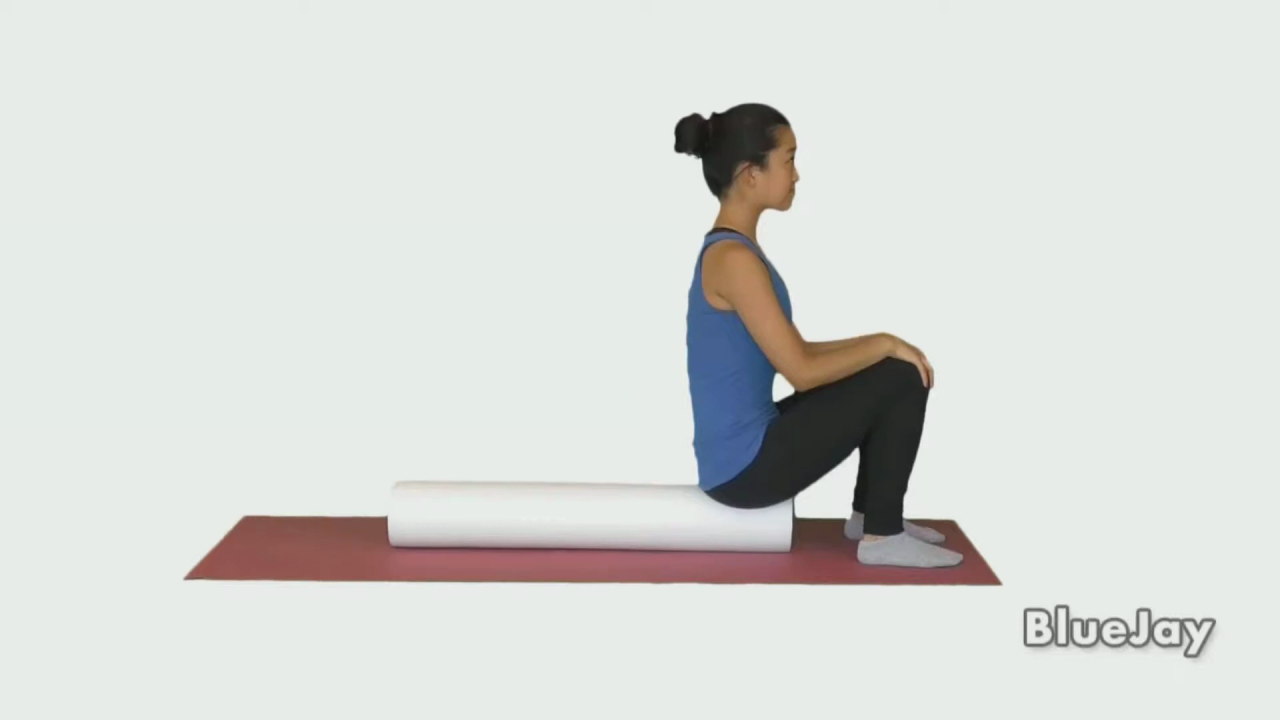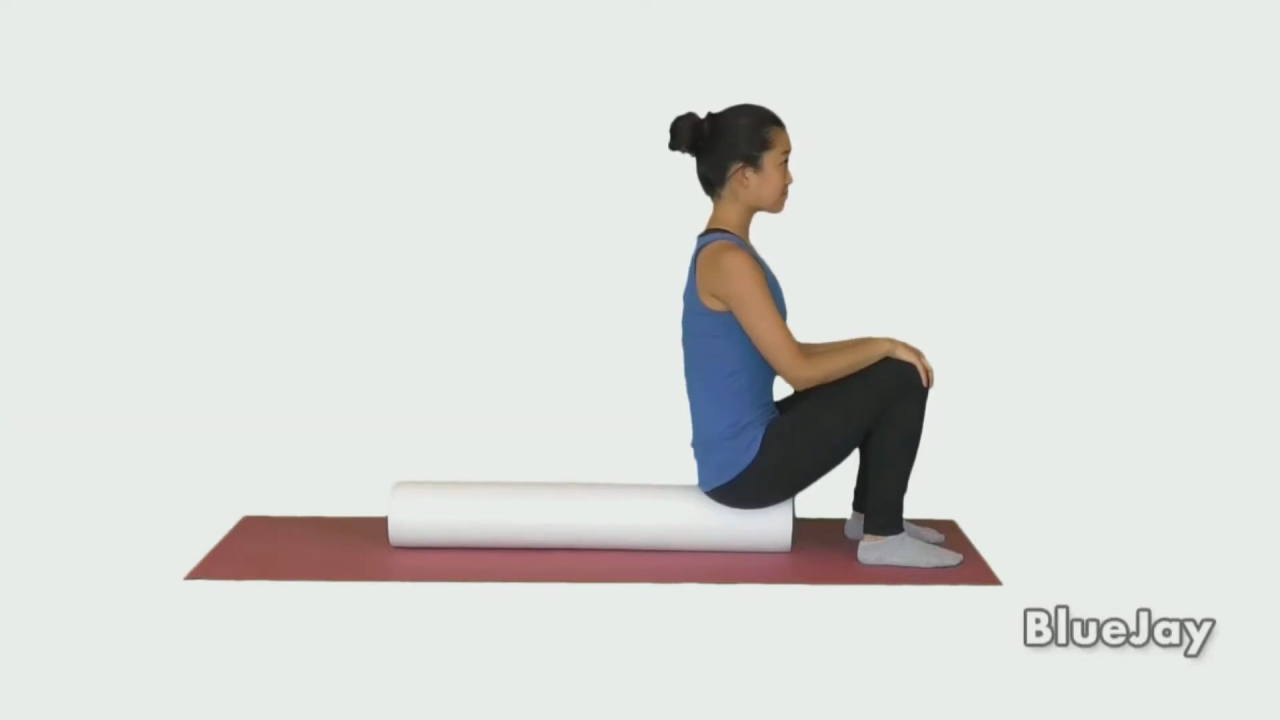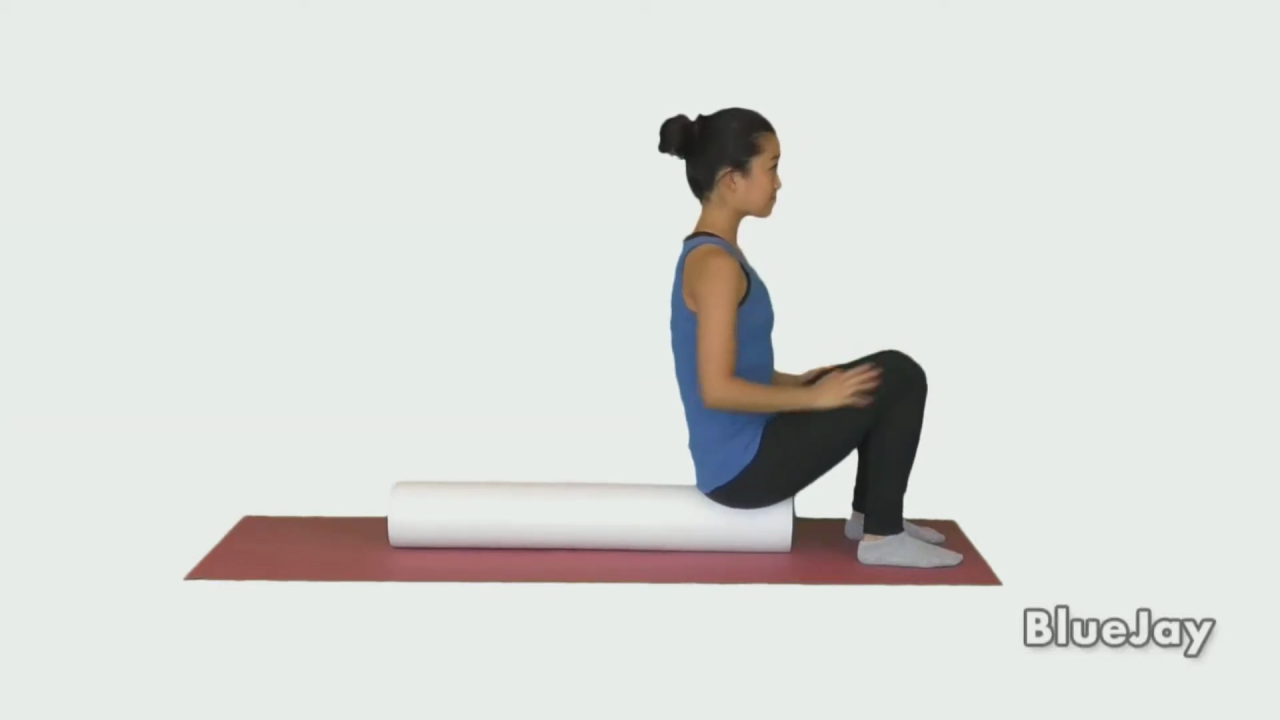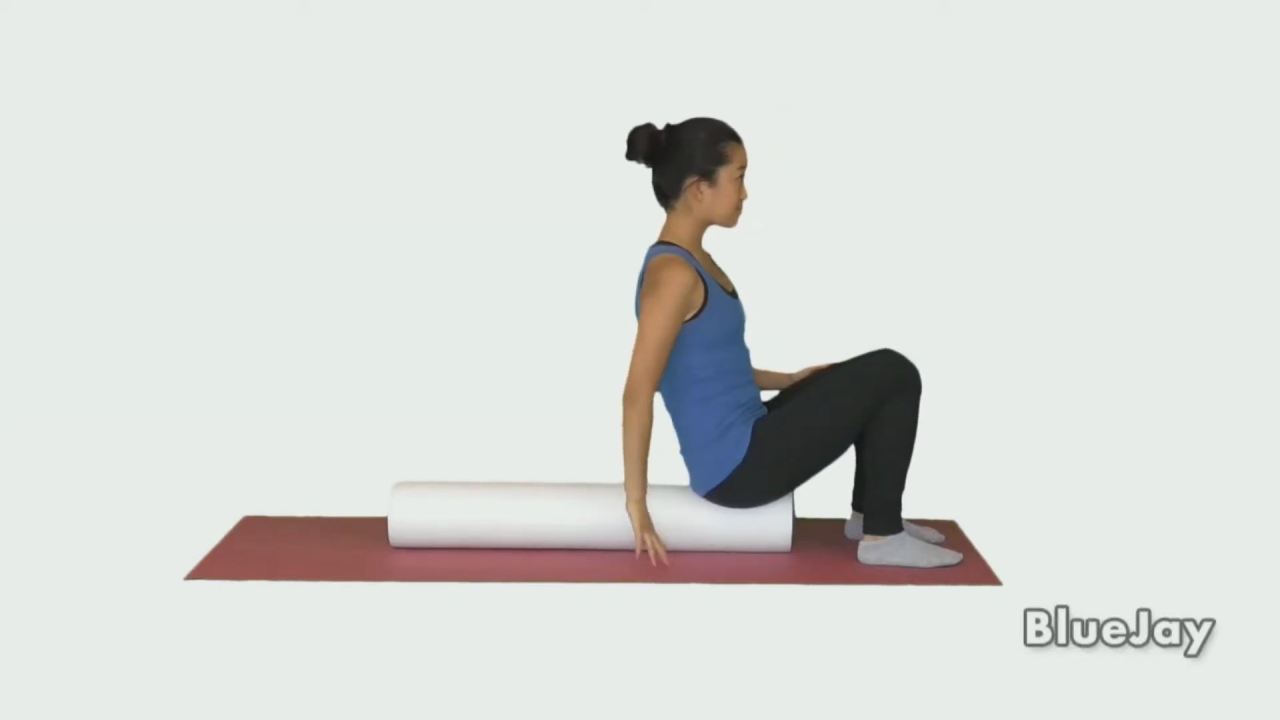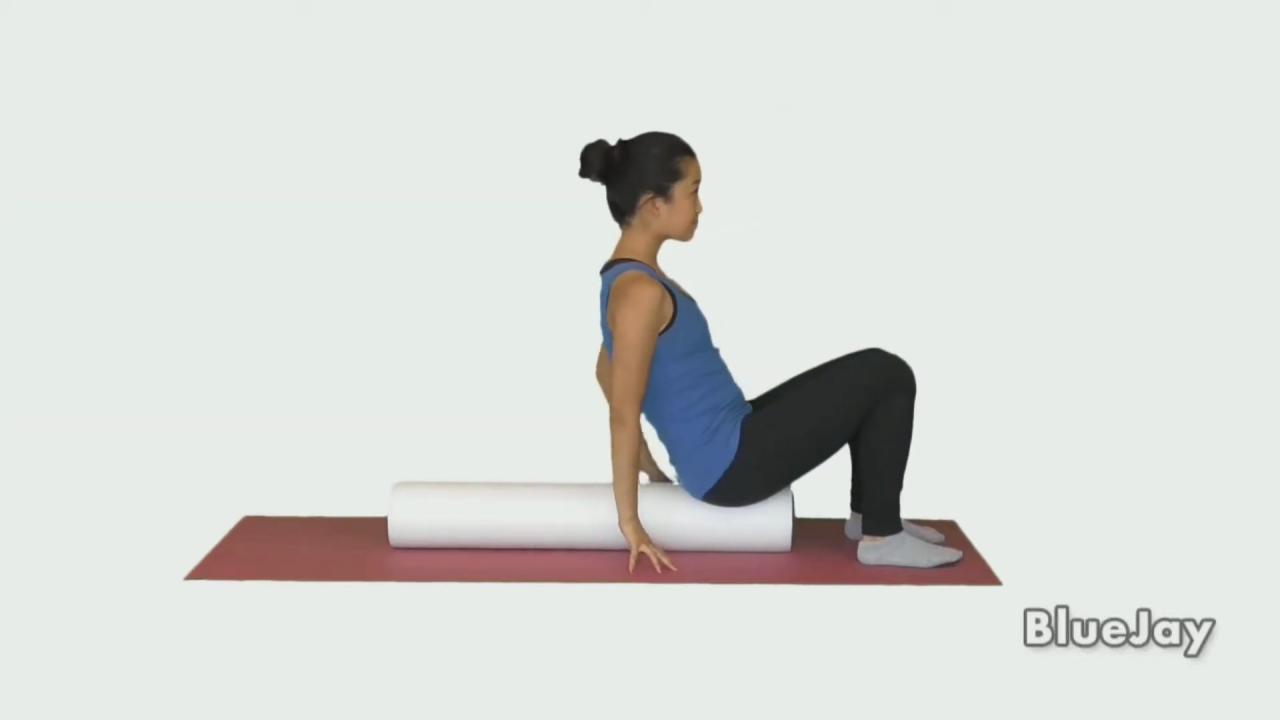
dt=1s
person 1, frame 1
left shoulder: (733, 248)
right shoulder: (733, 259)
left elbow: (795, 352)
right elbow: (801, 372)
left wrist: (878, 346)
right wrist: (884, 344)
left hip: (745, 448)
right hip: (746, 465)
left knee: (889, 371)
right knee: (903, 380)
left ankle: (870, 514)
right ankle: (882, 537)
person 1, frame 2
left shoulder: (724, 248)
right shoulder: (728, 259)
left elbow: (786, 353)
right elbow: (798, 371)
left wrist: (873, 345)
right wrist: (883, 346)
left hip: (744, 448)
right hip: (745, 465)
left knee: (889, 372)
right knee: (903, 378)
left ankle: (869, 513)
right ankle: (882, 537)
person 1, frame 3
left shoulder: (712, 251)
right shoulder: (715, 264)
right elbow: (716, 389)
left wrist: (802, 384)
right wrist: (811, 398)
left hip: (744, 451)
right hip: (743, 466)
left knee: (881, 377)
right knee: (901, 378)
left ankle: (869, 514)
right ankle: (882, 536)
person 1, frame 4
left shoulder: (693, 260)
right shoulder: (673, 273)
right elbow: (637, 393)
left wrist: (787, 380)
right wrist: (636, 505)
left hip: (744, 443)
right hip: (737, 466)
left knee: (879, 376)
right knee: (893, 375)
left ankle: (870, 515)
right ankle: (882, 537)
person 1, frame 5
left shoulder: (632, 273)
right shoulder: (639, 290)
left elbow: (606, 372)
right elbow: (624, 414)
left wrist: (647, 460)
right wrist: (630, 521)
left hip: (730, 441)
right hip: (730, 465)
left knee: (873, 374)
right knee: (887, 375)
left ankle: (869, 514)
right ankle: (881, 536)
